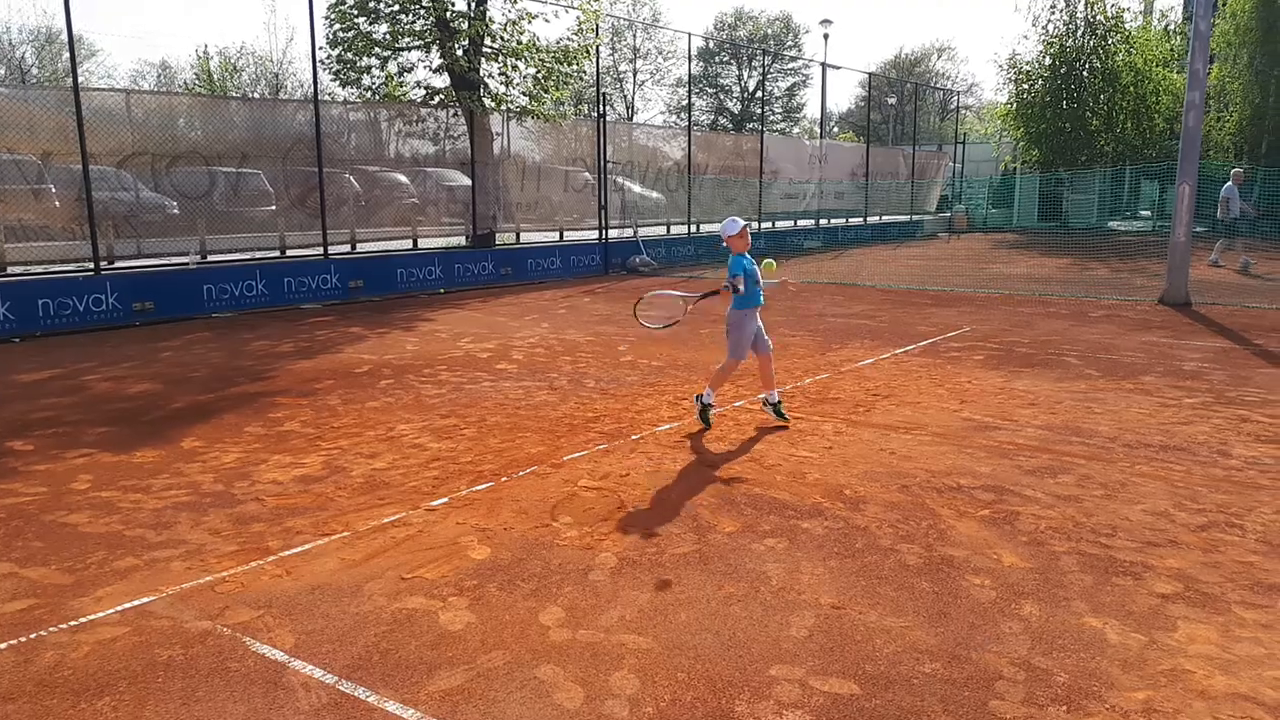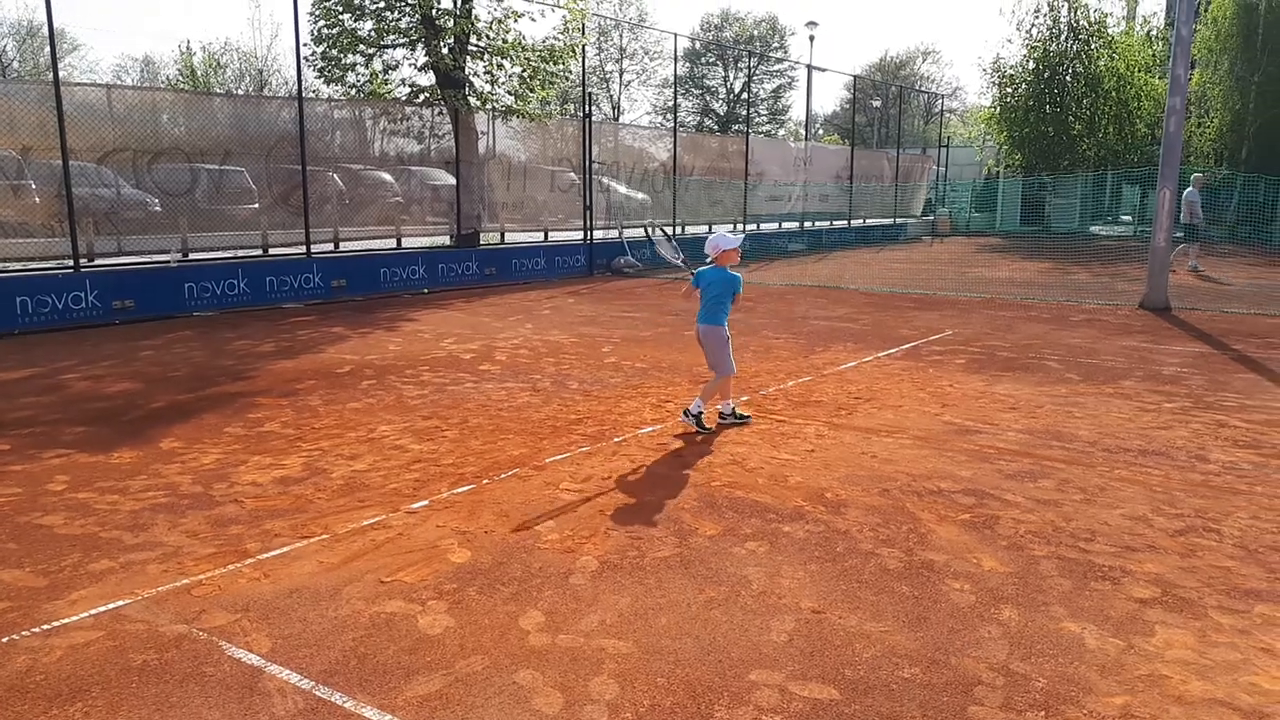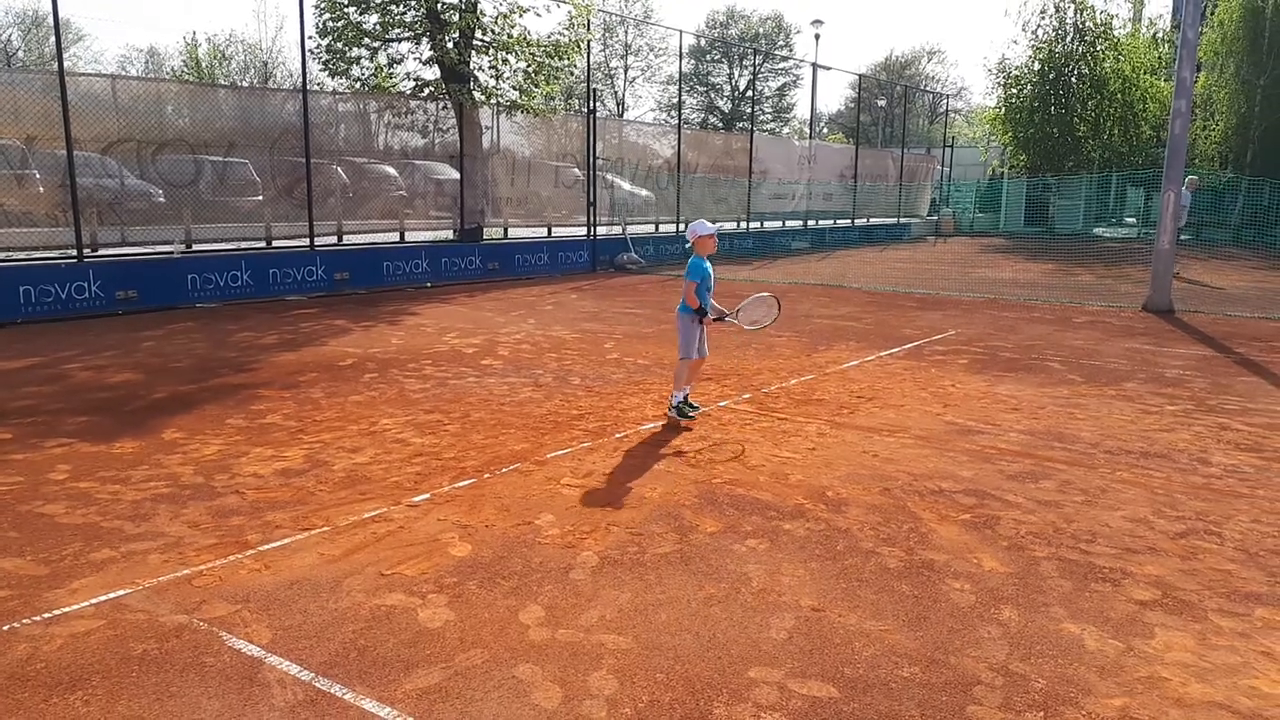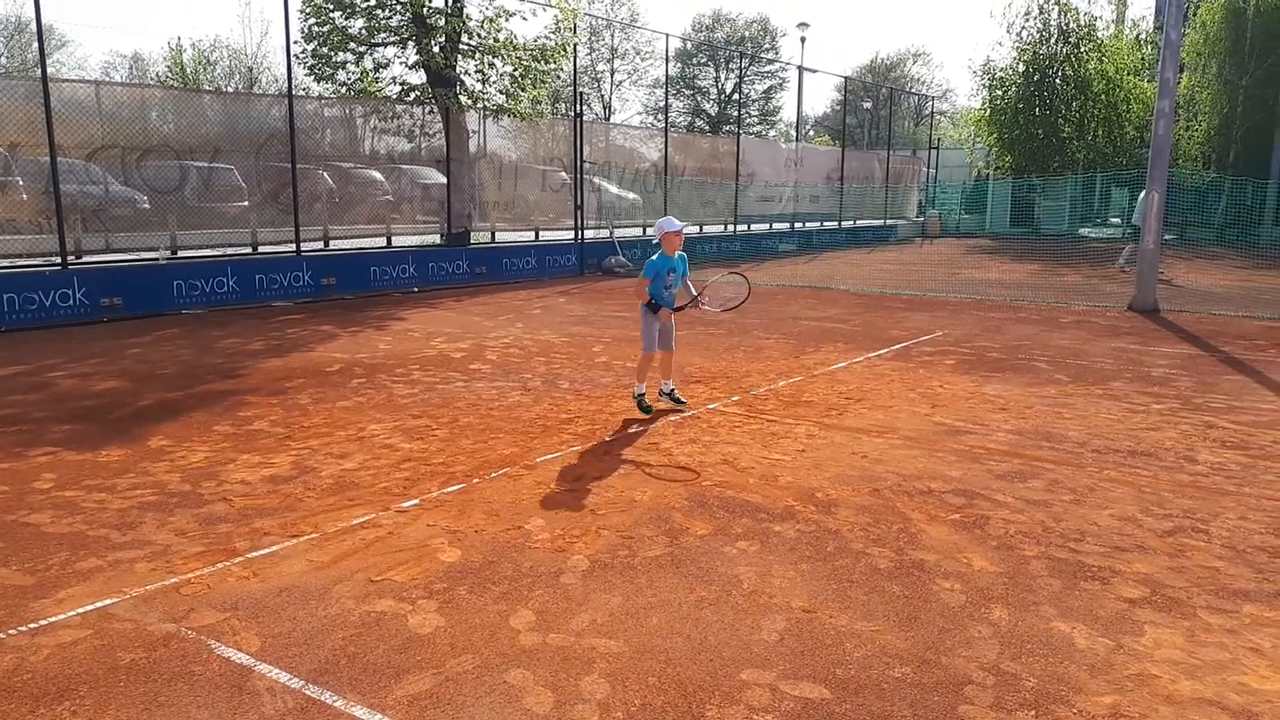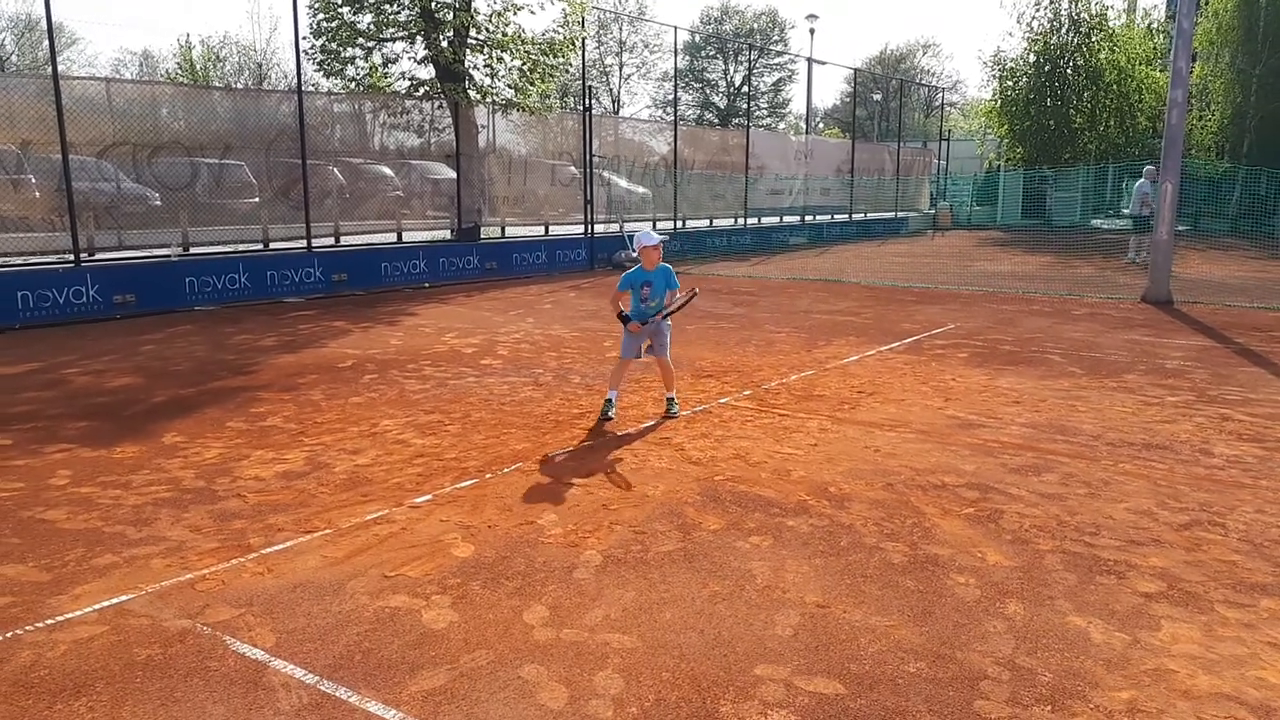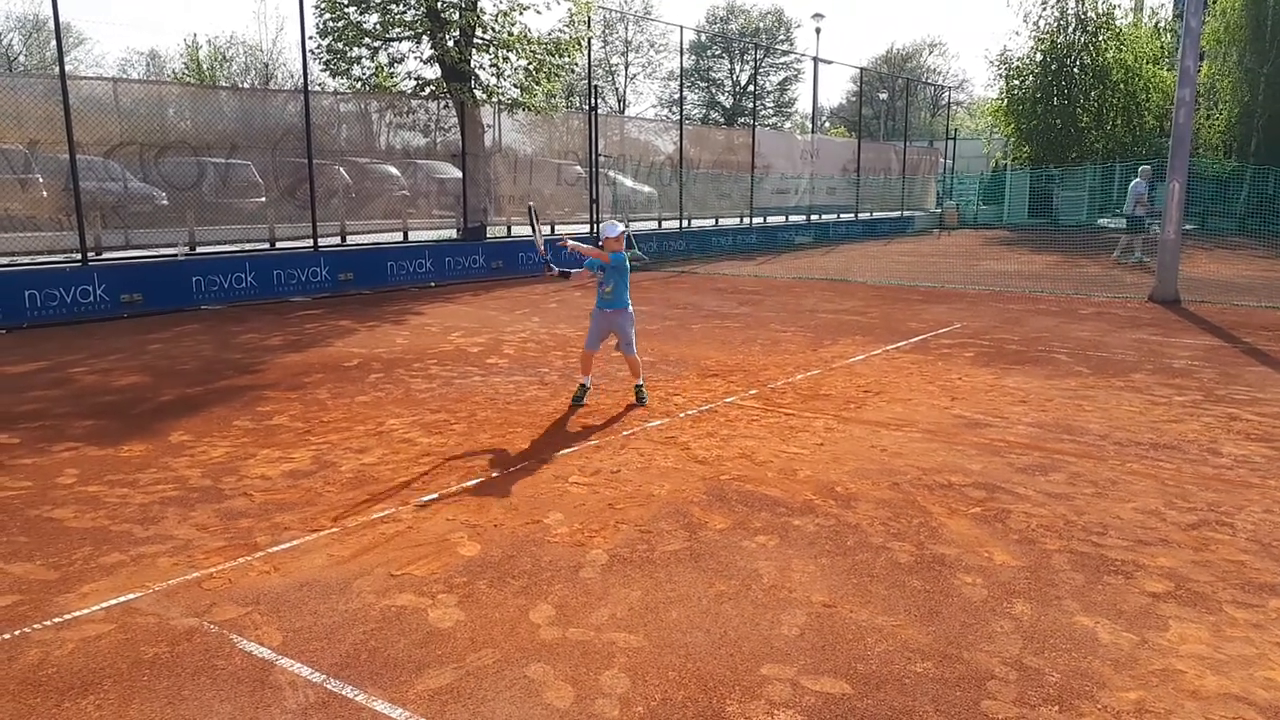
dt=0.5s
person 1, frame 1
left shoulder: (747, 257)
right shoulder: (737, 261)
right elbow: (738, 285)
right wrist: (733, 287)
left hip: (752, 314)
right hip: (741, 315)
left knee: (766, 356)
right knee: (733, 361)
left ankle: (772, 400)
right ankle: (705, 400)
person 1, frame 2
left shoulder: (702, 272)
right shoulder: (735, 278)
left elbow: (685, 293)
left hip: (702, 326)
right hip: (716, 329)
left knee: (726, 372)
right knee: (722, 375)
left ankle: (727, 411)
right ankle: (693, 412)
person 1, frame 3
left shoulder: (706, 264)
right shoulder: (696, 264)
right elbow: (688, 294)
left wrist: (718, 309)
right wrist: (704, 314)
left hip: (698, 317)
right hip: (689, 316)
left knee: (699, 359)
right knee: (687, 359)
left ankle: (682, 395)
right ankle: (676, 403)
person 1, frame 4
left shoulder: (681, 258)
right shoulder: (654, 262)
left elbow: (685, 281)
right elbow: (639, 290)
left wrist: (694, 296)
right wrist: (657, 308)
left hip: (666, 312)
right hip: (651, 312)
left knee: (668, 352)
right knee: (649, 353)
left ankle: (667, 390)
right ankle: (639, 394)
person 1, frame 5
left shoulder: (667, 271)
right shoulder: (630, 276)
left elbow: (676, 296)
right elbow: (614, 300)
right wrist: (626, 321)
left hip: (659, 323)
right hip: (636, 323)
left knee: (662, 360)
right knee: (624, 360)
left ankle: (671, 399)
right ankle: (610, 404)
person 1, frame 6
left shoulder: (621, 258)
right shoulder: (594, 259)
left elbow: (600, 255)
right elbow: (582, 273)
left wrist: (574, 245)
right wrist: (558, 272)
left hip: (621, 314)
right hip: (600, 313)
left knee: (630, 354)
right knee: (588, 352)
left ankle: (639, 386)
right ankle: (584, 386)
